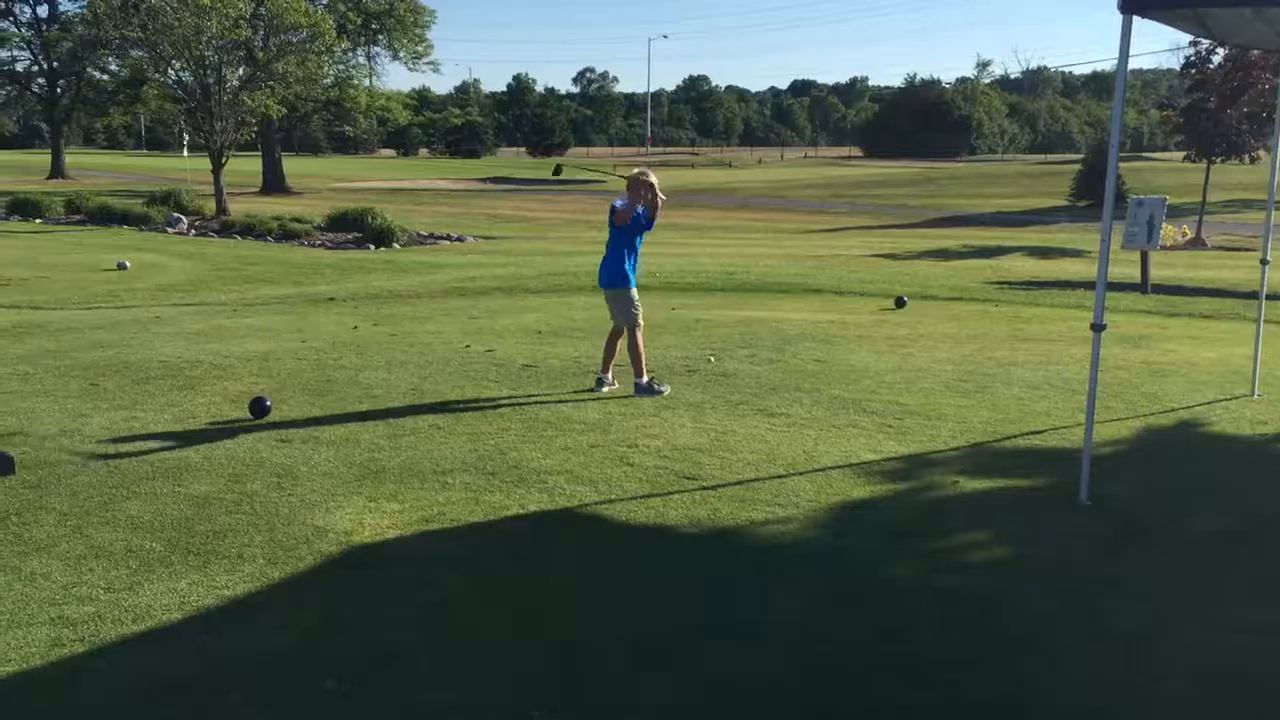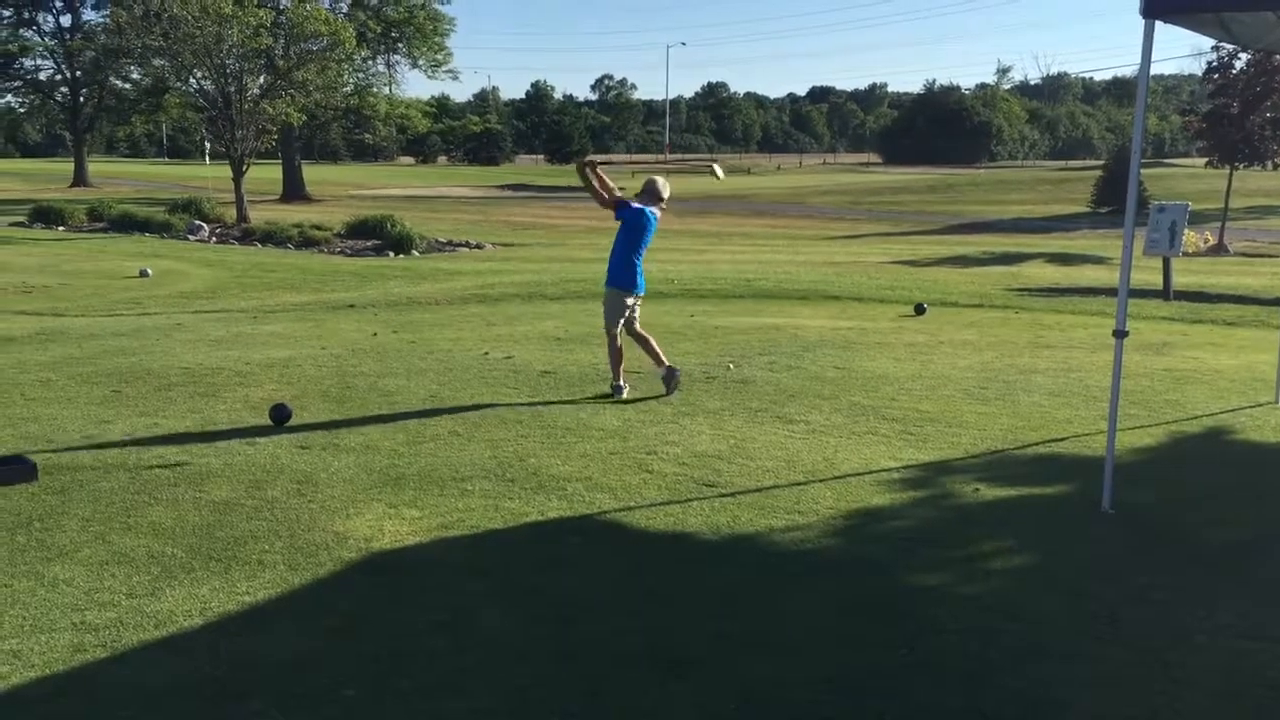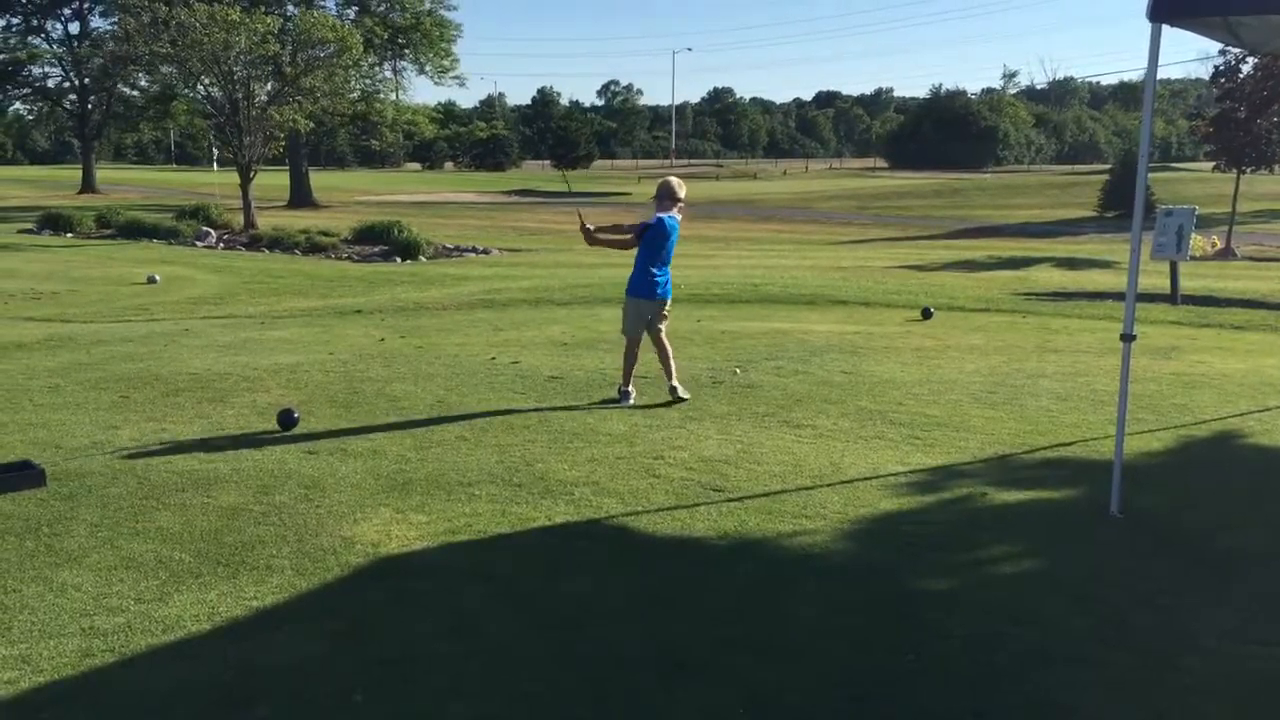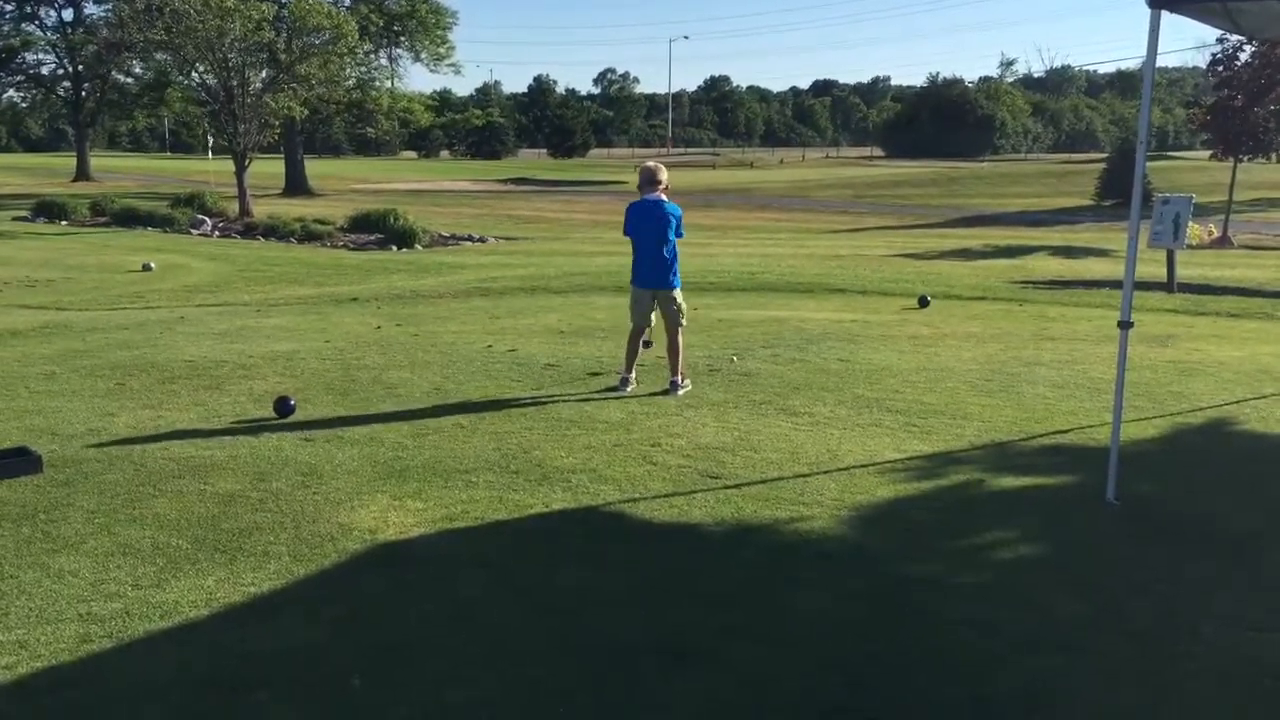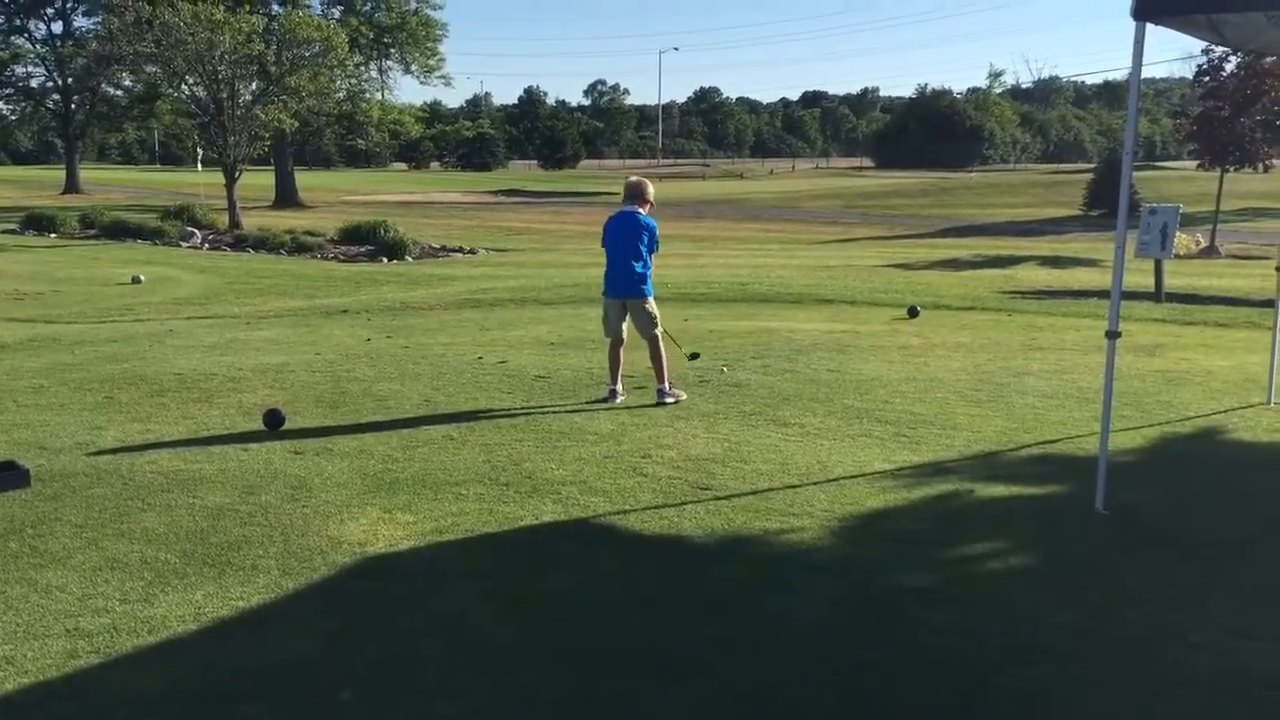
dt=0.5s
person 1, frame 1
left shoulder: (643, 214)
right shoulder: (620, 208)
left elbow: (655, 210)
right elbow: (621, 219)
left wrist: (652, 192)
right wrist: (637, 198)
left hip: (615, 277)
right hip: (619, 278)
left knee: (619, 327)
right knee: (634, 327)
left ankle: (604, 377)
right ankle: (641, 382)
person 1, frame 2
left shoulder: (639, 214)
right shoulder: (648, 216)
left elbow: (607, 201)
right elbow: (615, 196)
left wrist: (585, 173)
right wrist: (594, 171)
left hip: (620, 282)
right hip: (632, 283)
left knee: (613, 332)
right knee: (632, 329)
left ankle: (618, 385)
right ankle: (665, 368)
person 1, frame 3
left shoulder: (661, 223)
right shoulder: (671, 223)
left elbow: (631, 243)
right elbow: (632, 229)
left wrist: (597, 239)
right wrist: (596, 230)
left hip: (642, 290)
right hip: (662, 291)
left knee: (633, 340)
right knee: (659, 337)
left ankle: (626, 390)
right ankle: (674, 384)
person 1, frame 4
left shoulder: (633, 209)
right shoulder: (674, 210)
left elbow: (631, 238)
right elbow: (674, 242)
left hip: (641, 279)
right hip: (668, 280)
left knee: (638, 328)
right knee: (674, 330)
left ankle: (627, 377)
right ankle: (676, 380)
person 1, frame 5
left shoulder: (611, 223)
right shoulder: (648, 224)
left elbow: (611, 253)
right elbow: (650, 260)
left hip: (613, 290)
right hip: (639, 290)
left knee: (616, 340)
right knee: (654, 338)
left ankle: (615, 389)
right ankle: (664, 388)
